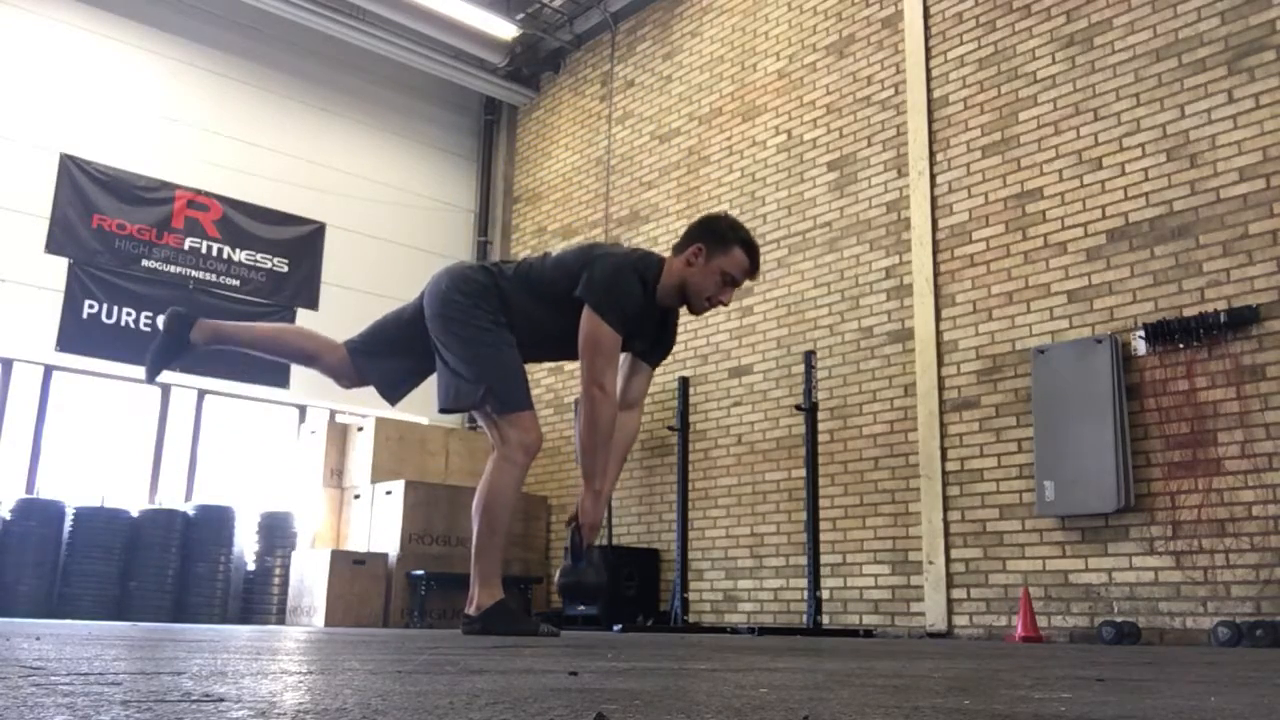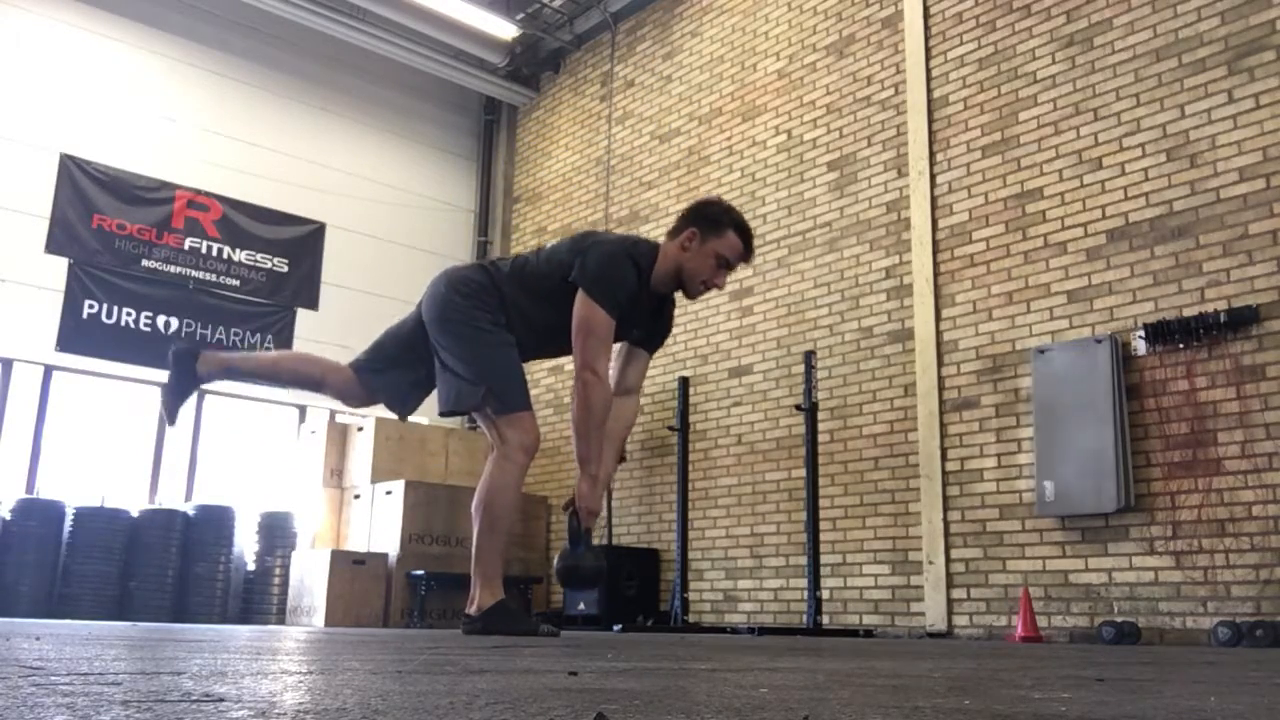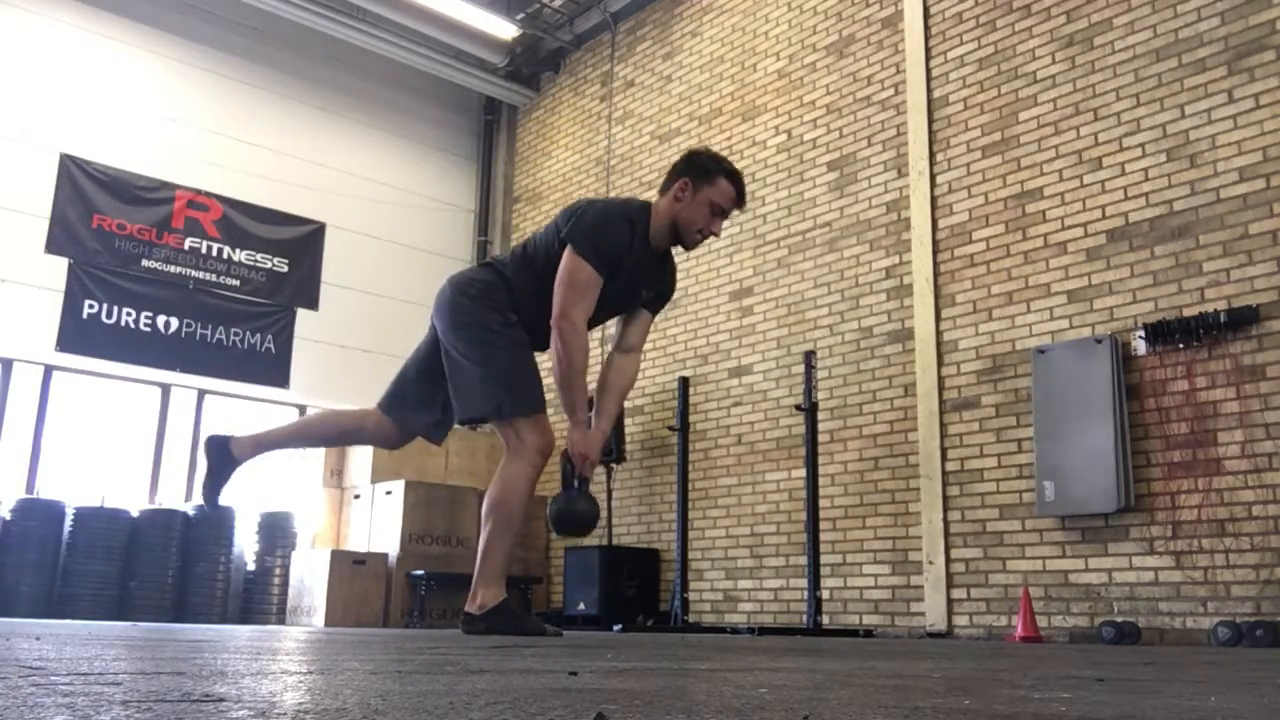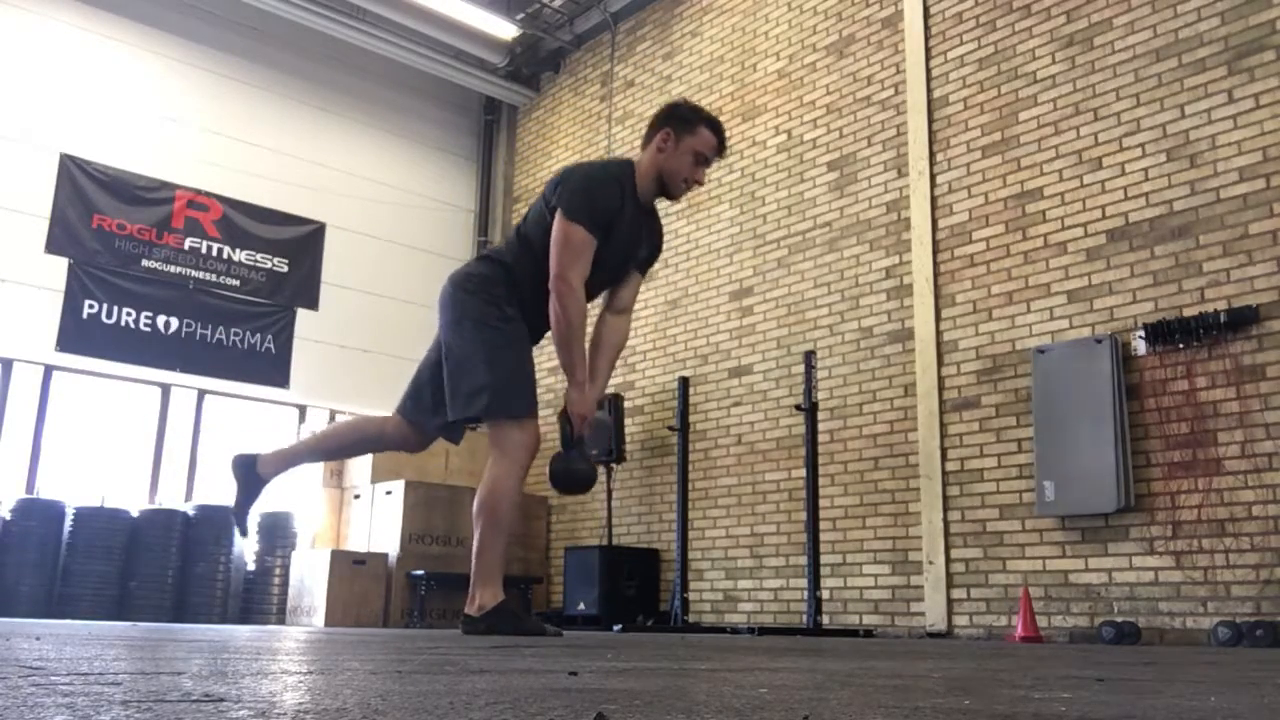
dt=0.4s
person 1, frame 1
left shoulder: (660, 322)
right shoulder: (620, 277)
left elbow: (628, 409)
right elbow: (596, 392)
left wrist: (605, 493)
right wrist: (591, 492)
left hip: (457, 305)
right hip: (466, 298)
left knee: (341, 365)
right knee: (519, 439)
left ankle: (198, 331)
right ankle: (485, 603)
person 1, frame 2
left shoulder: (657, 310)
right shoulder: (614, 262)
left elbow: (624, 396)
right elbow: (589, 377)
left wrist: (602, 479)
right wrist: (589, 477)
left hip: (457, 308)
right hip: (466, 301)
left knee: (350, 385)
right knee: (517, 440)
left ankle: (205, 362)
right ankle: (486, 602)
person 1, frame 3
left shoulder: (659, 274)
right shoulder: (608, 222)
left elbow: (625, 355)
right elbow: (567, 325)
left wrist: (598, 437)
right wrist: (579, 426)
left hip: (473, 315)
right hip: (477, 304)
left knee: (388, 427)
right knee: (531, 442)
left ankle: (235, 449)
right ankle: (486, 602)
person 1, frame 4
left shoulder: (648, 232)
right shoulder: (595, 183)
left elbow: (617, 314)
right elbow: (564, 287)
left wrist: (594, 393)
right wrist: (576, 385)
left hip: (499, 315)
right hip: (483, 300)
left knee: (407, 432)
right knee: (517, 441)
left ankle: (262, 466)
right ankle: (485, 604)
